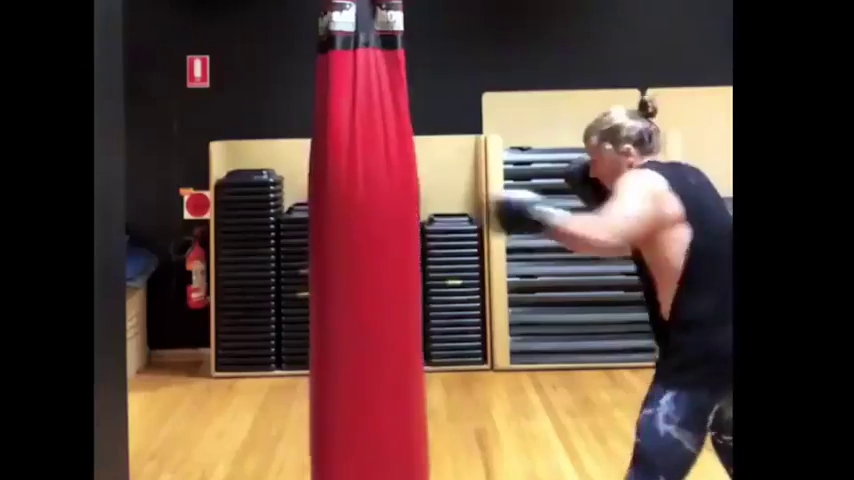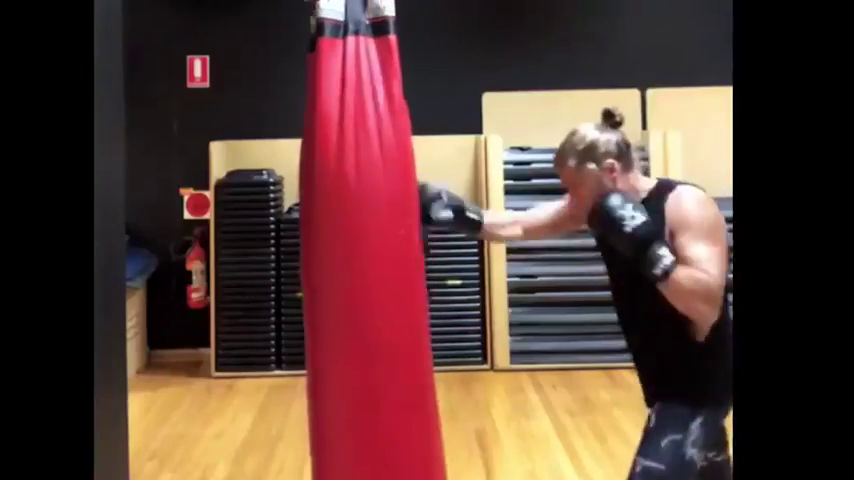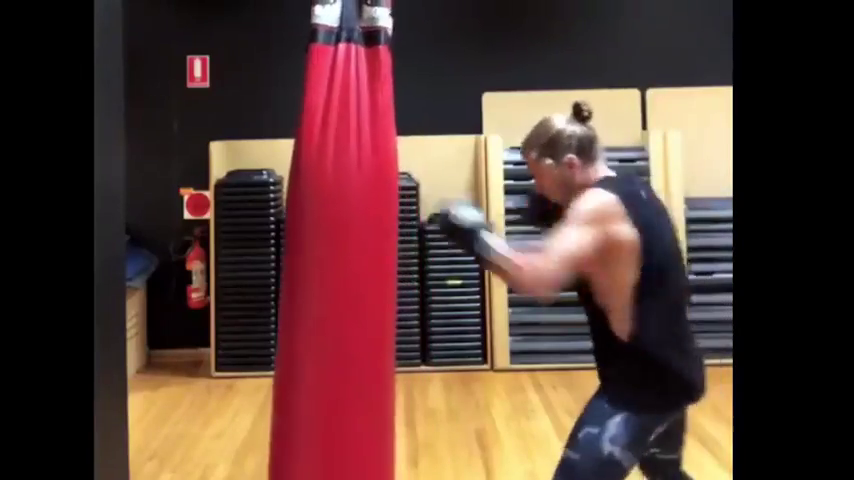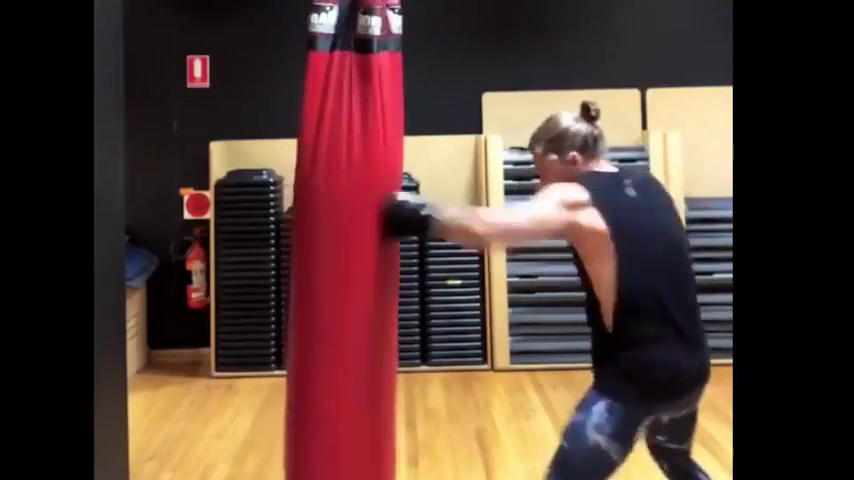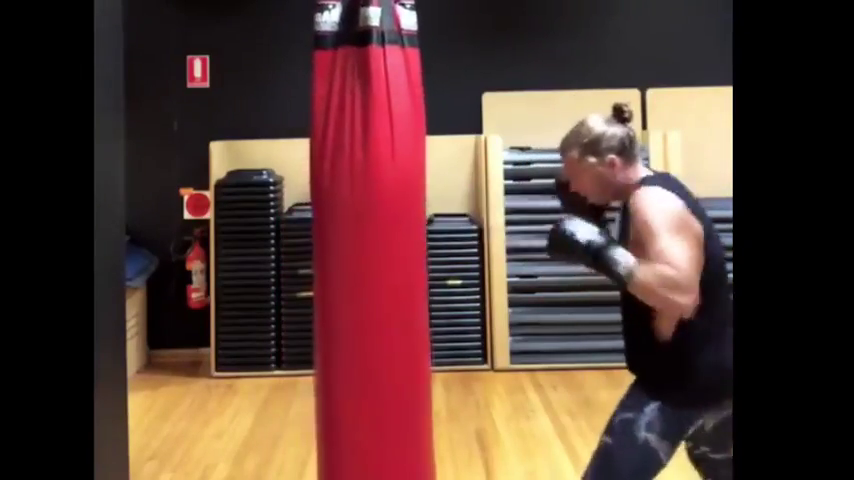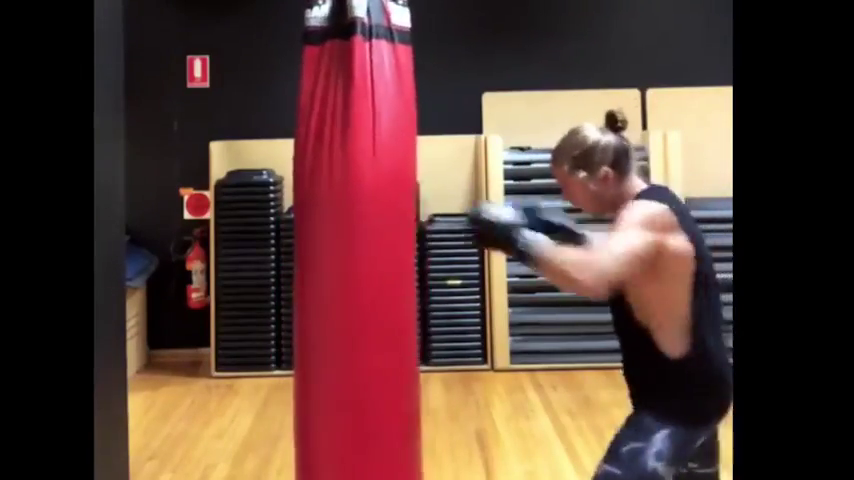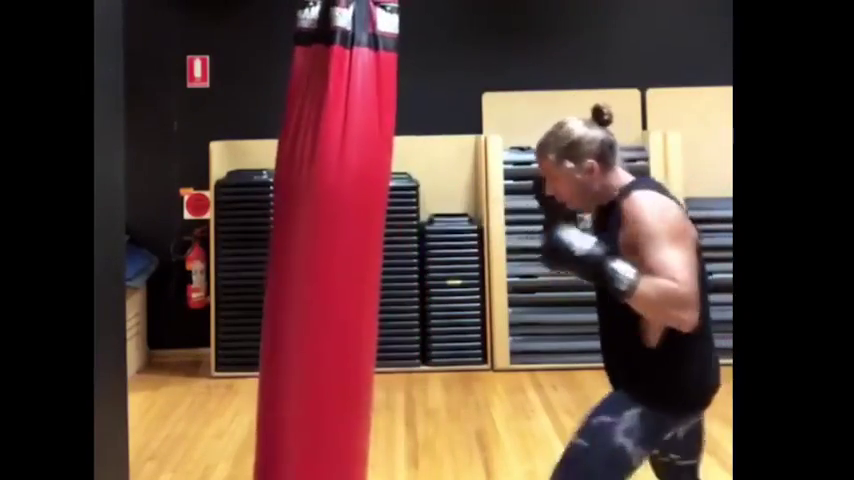
dt=0.7s
person 1, frame 1
left shoulder: (642, 182)
right shoulder: (684, 178)
left elbow: (600, 238)
left wrist: (535, 213)
right wrist: (601, 196)
left hip: (698, 356)
right hip: (721, 348)
person 1, frame 2
left shoulder: (688, 205)
right shoulder: (599, 204)
left elbow: (706, 301)
right elbow: (524, 226)
left wrist: (649, 248)
right wrist: (464, 217)
left hip: (699, 380)
right hip: (666, 376)
person 1, frame 3
left shoulder: (599, 207)
right shoulder: (629, 192)
left elbow: (539, 278)
left wrist: (478, 238)
left hip: (642, 384)
right hip: (672, 370)
person 1, frame 4
left shoulder: (574, 199)
right shoulder: (647, 187)
left elbow: (489, 229)
left wrist: (420, 215)
left hip: (634, 372)
right hip: (685, 363)
person 1, frame 5
left shoulder: (652, 202)
right shoulder: (652, 193)
left elbow: (680, 293)
right elbow: (634, 265)
left wrist: (604, 254)
right wrist: (588, 231)
left hip: (677, 377)
right hip: (708, 369)
person 1, frame 6
left shoulder: (648, 215)
right shoulder: (636, 206)
left elbow: (587, 277)
left wrist: (517, 237)
left hip: (684, 394)
right hip: (681, 386)
person 1, frame 7
left shoulder: (647, 208)
right shoulder: (611, 205)
left elbow: (683, 309)
right elbow: (563, 259)
left wrist: (604, 265)
right wrist: (559, 228)
left hip: (660, 384)
right hip: (677, 379)
